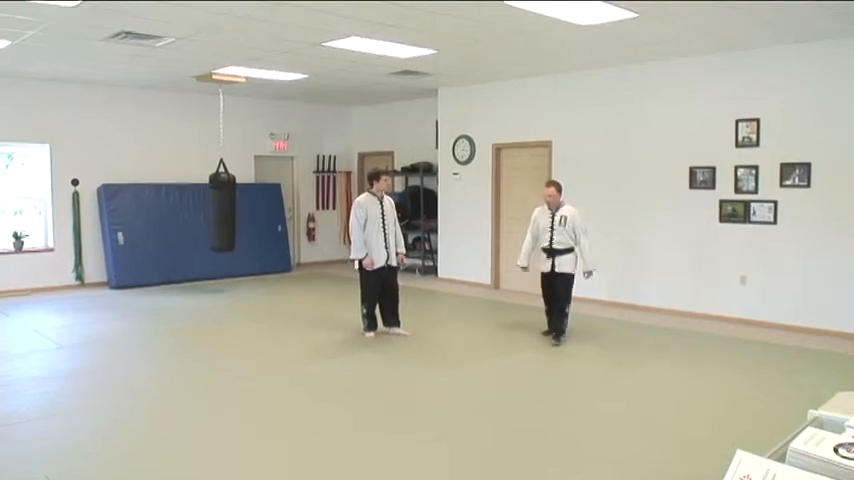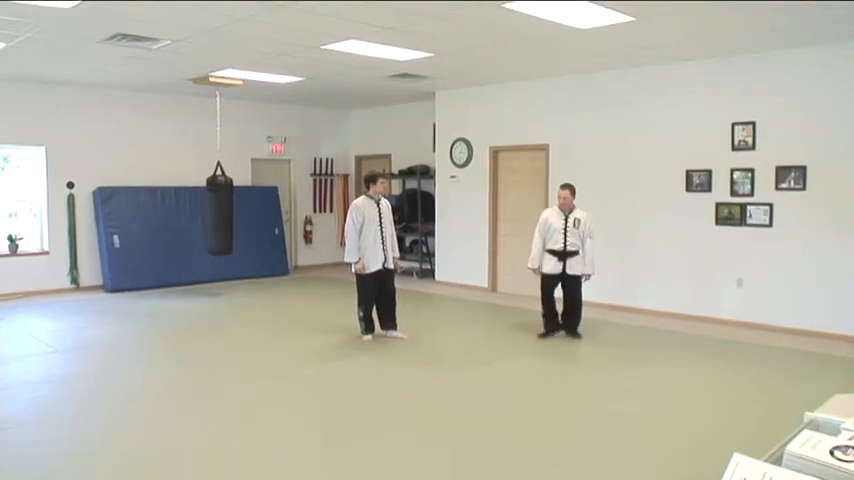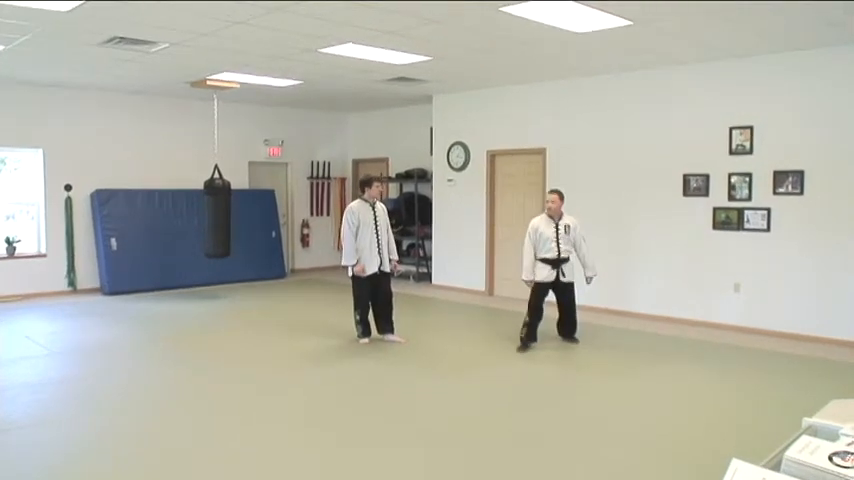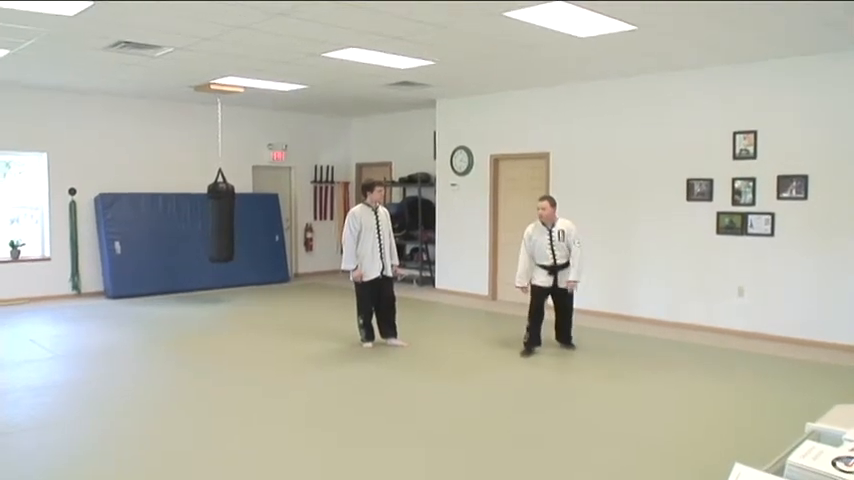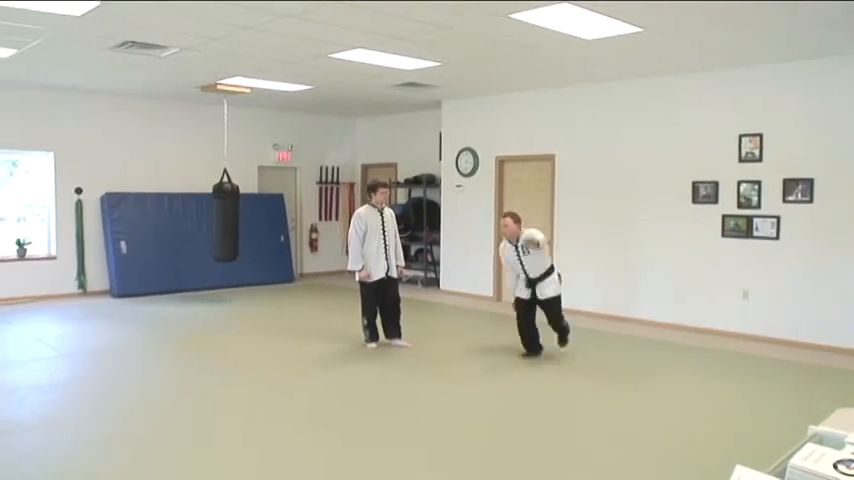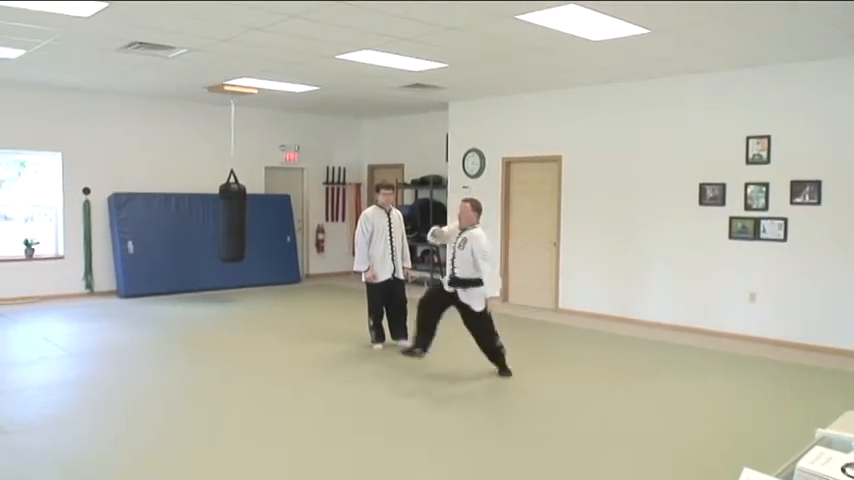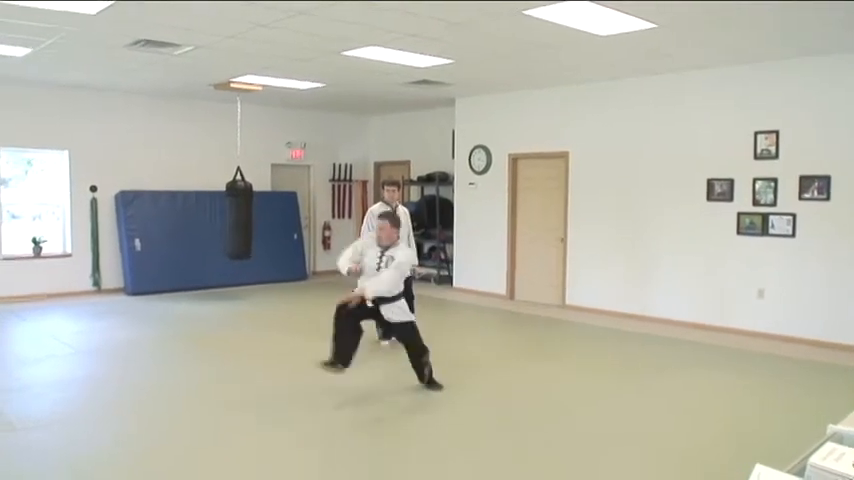
dt=0.5s
person 1, frame 1
left shoulder: (389, 201)
right shoulder: (361, 202)
left elbow: (395, 227)
right elbow: (356, 231)
left wrist: (400, 250)
right wrist: (363, 255)
left hip: (389, 257)
right hip: (371, 258)
left knee: (391, 292)
right knee: (370, 295)
left ankle: (393, 325)
right ankle: (369, 327)
person 1, frame 2
left shoulder: (386, 204)
right shoulder: (358, 205)
right elbow: (351, 234)
left wrist: (395, 255)
right wrist: (355, 260)
left hip: (386, 260)
right hip: (367, 261)
left knee: (388, 295)
right knee: (367, 298)
left ankle: (390, 327)
right ankle: (367, 330)
person 1, frame 3
left shoulder: (381, 208)
right shoulder: (353, 209)
left elbow: (388, 233)
right elbow: (348, 237)
left wrist: (393, 258)
right wrist: (354, 262)
left hip: (382, 263)
right hip: (363, 264)
left knee: (384, 298)
right knee: (362, 301)
left ankle: (386, 331)
right ankle: (363, 333)
person 1, frame 4
left shoulder: (384, 212)
right shoulder: (355, 213)
left elbow: (390, 238)
right elbow: (349, 241)
left wrist: (394, 262)
right wrist: (353, 267)
left hip: (384, 268)
right hip: (365, 269)
left knee: (387, 302)
right knee: (365, 306)
left ankle: (390, 335)
right ankle: (367, 337)
person 1, frame 5
left shoulder: (390, 213)
right shoulder: (361, 214)
left elbow: (395, 239)
right elbow: (354, 242)
left wrist: (399, 263)
right wrist: (360, 267)
left hip: (389, 268)
right hip: (370, 269)
left knee: (392, 303)
right knee: (370, 306)
left ankle: (394, 335)
right ankle: (371, 337)
person 1, frame 6
left shoulder: (397, 215)
right shoulder: (368, 215)
left elbow: (402, 240)
right elbow: (361, 242)
left wrist: (406, 264)
right wrist: (365, 268)
left hip: (396, 269)
right hip: (377, 270)
left knee: (399, 304)
right knee: (376, 307)
left ankle: (400, 336)
right ankle: (377, 338)
person 1, frame 7
left shoulder: (404, 211)
right shoulder: (374, 211)
left elbow: (409, 237)
right elbow: (367, 239)
left knee: (407, 300)
right ankle: (384, 335)
person 2, frame 1
left shoulder: (572, 213)
right shoulder: (538, 213)
left elbow: (582, 239)
right elbow: (531, 237)
left wrist: (587, 264)
right wrist: (524, 260)
left hip: (565, 260)
right hip: (547, 260)
left knee: (562, 297)
right knee: (549, 296)
left ankle: (558, 333)
right ankle: (553, 327)
person 2, frame 2
left shoulder: (582, 217)
right shoulder: (548, 214)
left elbow: (587, 244)
right elbow: (539, 239)
left wrist: (587, 268)
right wrist: (535, 262)
left hip: (572, 263)
right hip: (551, 261)
left knee: (574, 299)
right knee: (547, 296)
left ankle: (571, 328)
right ankle: (551, 327)
person 2, frame 3
left shoulder: (571, 222)
right shoulder: (536, 223)
left elbow: (581, 247)
right elbow: (529, 249)
left wrist: (589, 270)
right wrist: (527, 274)
left hip: (564, 270)
right hip: (543, 270)
left knee: (568, 305)
right knee: (535, 305)
left ankle: (567, 333)
right ankle: (527, 339)
person 2, frame 4
left shoulder: (567, 226)
right shoulder: (531, 230)
left elbow: (576, 252)
right elbow: (525, 256)
left wrist: (573, 277)
right wrist: (522, 280)
left hip: (563, 275)
right hip: (541, 275)
left knee: (565, 311)
right knee: (536, 310)
left ankle: (564, 339)
right ankle: (530, 344)
person 2, frame 5
left shoulder: (530, 235)
right shoulder: (504, 248)
left elbow: (541, 239)
right elbow: (514, 271)
left wrist: (534, 241)
right wrist: (515, 293)
left hip: (547, 281)
right hip: (526, 285)
left knee: (554, 316)
right knee: (523, 319)
left ankle: (563, 332)
right ankle: (533, 348)
person 2, frame 6
left shoulder: (478, 237)
right shoulder: (456, 229)
left elbow: (486, 267)
right elbow: (434, 238)
left wrist: (489, 295)
right wrist: (436, 232)
left hip: (471, 291)
right hip: (450, 285)
left knee: (484, 332)
right knee: (426, 306)
left ankle: (501, 364)
right ankle: (419, 347)
person 2, frame 7
left shoulder: (405, 254)
right shoulder: (368, 242)
left elbow: (390, 277)
right elbow: (346, 258)
left wrist: (361, 293)
right wrist: (350, 267)
left hip: (392, 305)
right hip: (366, 299)
left knee: (414, 344)
right knee: (344, 314)
left ankle: (427, 378)
right ankle: (341, 359)
